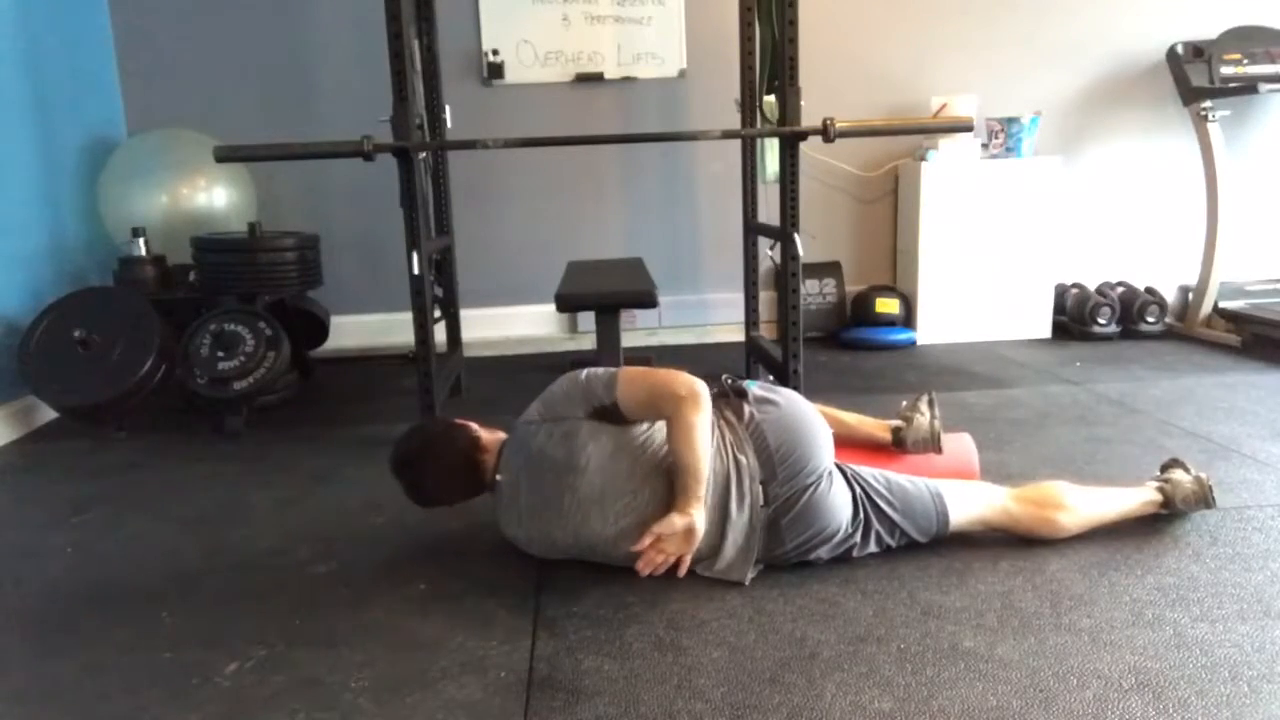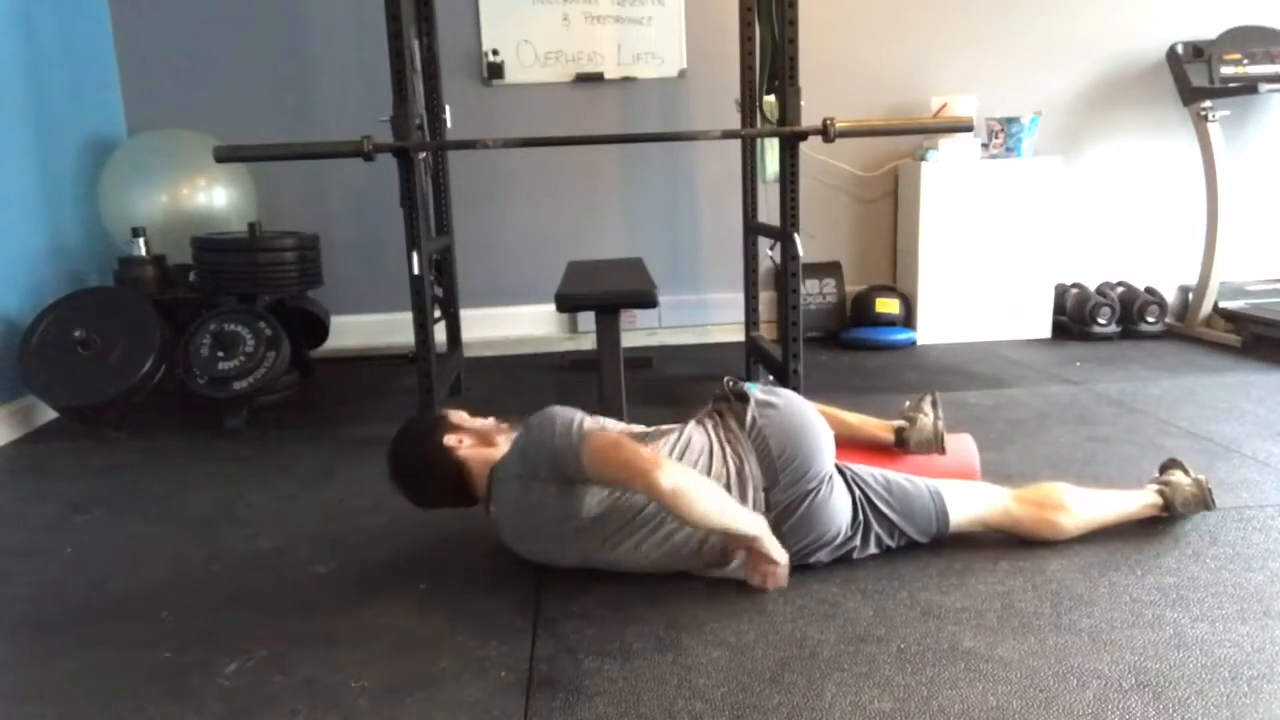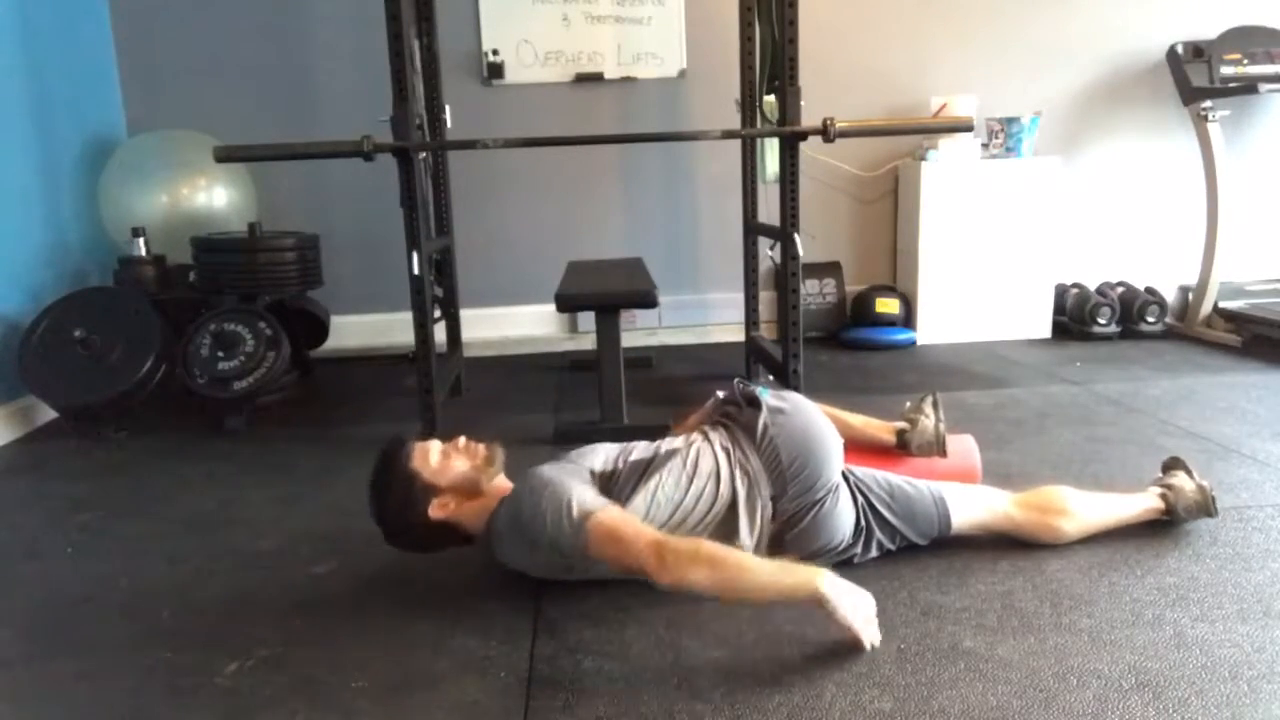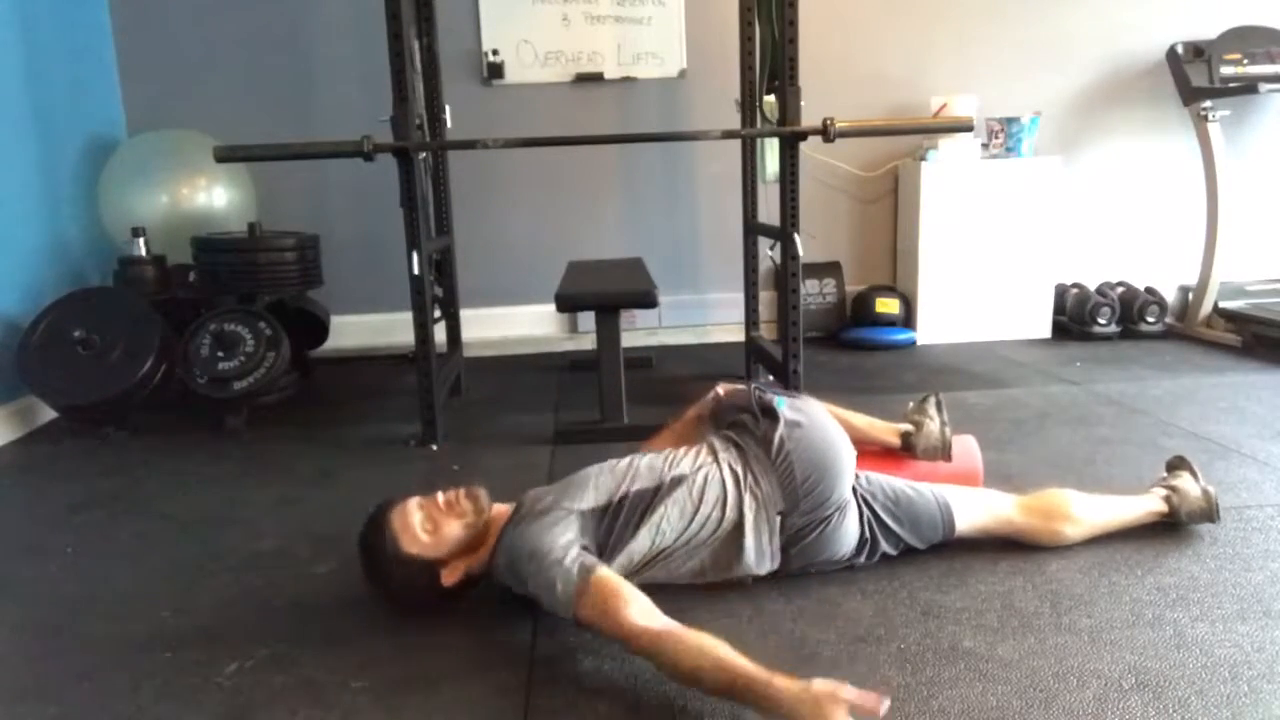
dt=0.5s
person 1, frame 1
left shoulder: (521, 529)
right shoulder: (553, 408)
right elbow: (687, 394)
right wrist: (689, 508)
left hip: (783, 503)
right hip: (771, 446)
person 1, frame 2
left shoulder: (514, 530)
right shoulder: (540, 437)
right elbow: (654, 475)
right wrist: (755, 532)
right hip: (802, 516)
left ankle: (925, 440)
person 1, frame 3
left shoulder: (515, 537)
right shoulder: (538, 495)
right elbow: (662, 560)
left wrist: (692, 423)
right wrist: (817, 583)
right hip: (806, 519)
right knee: (1003, 509)
left ankle: (898, 436)
right ankle: (1162, 496)
person 1, frame 4
left shoulder: (530, 523)
right shoulder: (536, 555)
right elbow: (646, 633)
left wrist: (699, 412)
left hip: (783, 455)
right hip: (805, 526)
right knee: (1008, 513)
